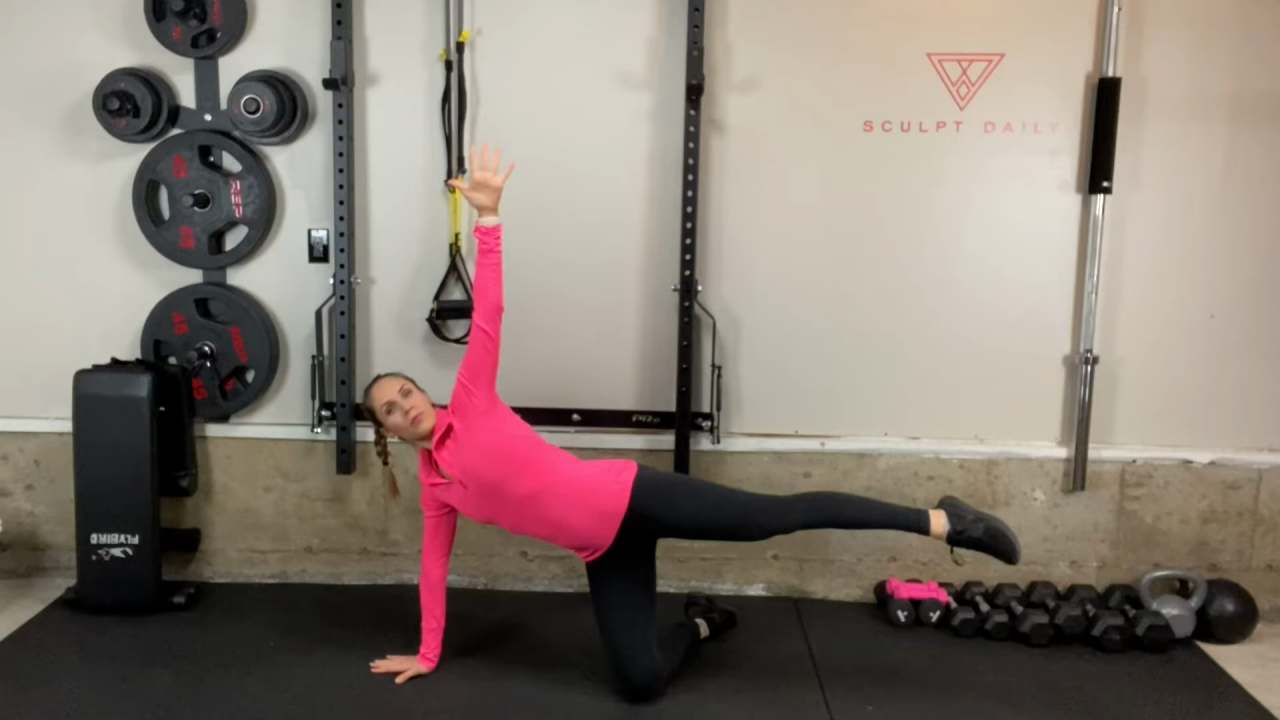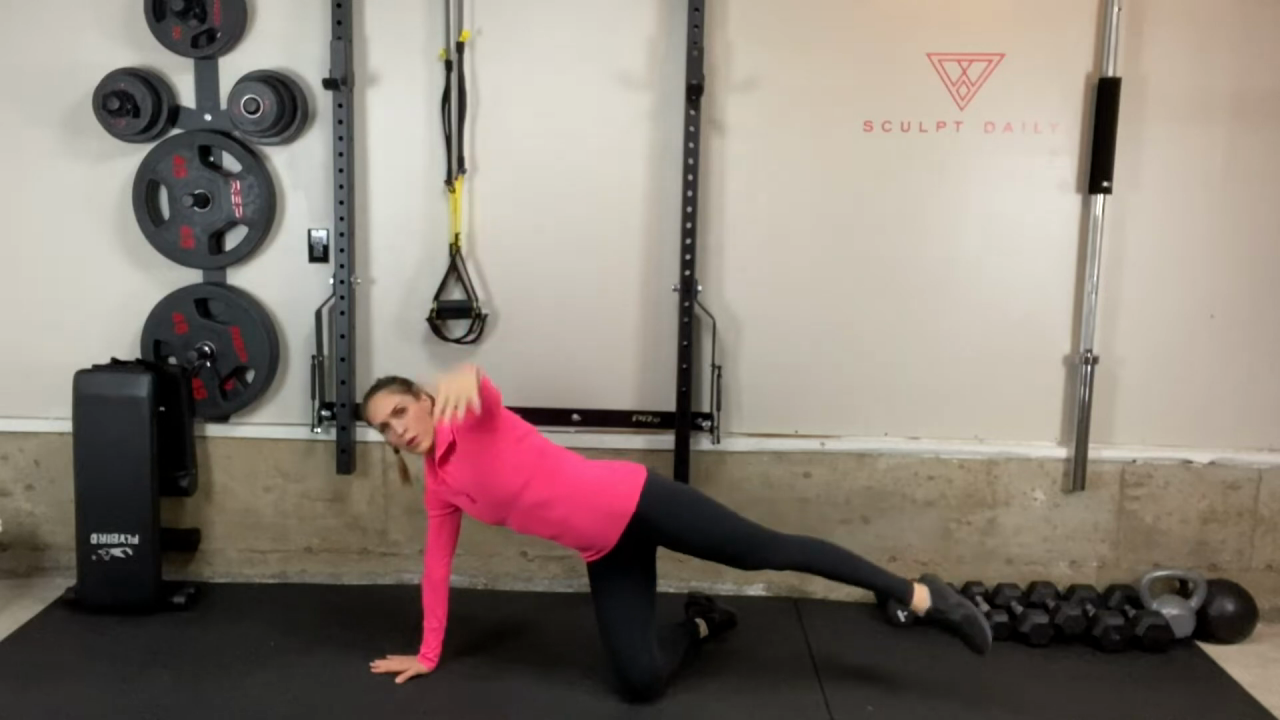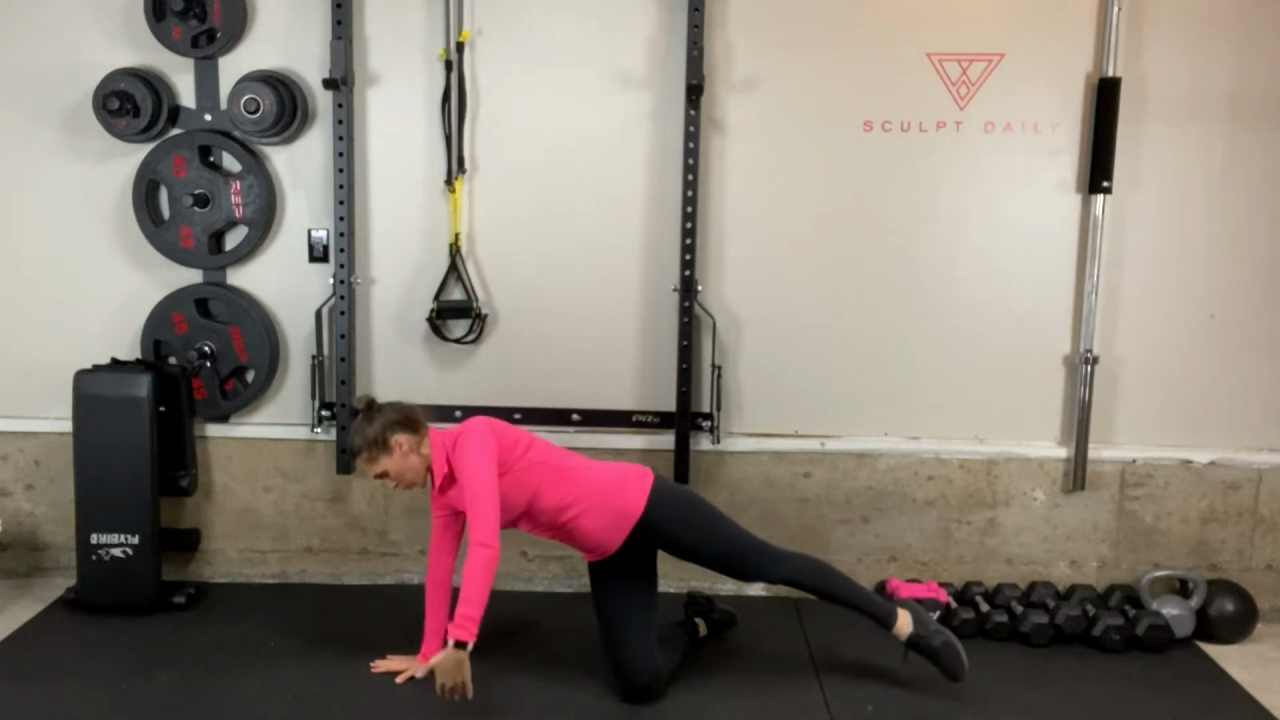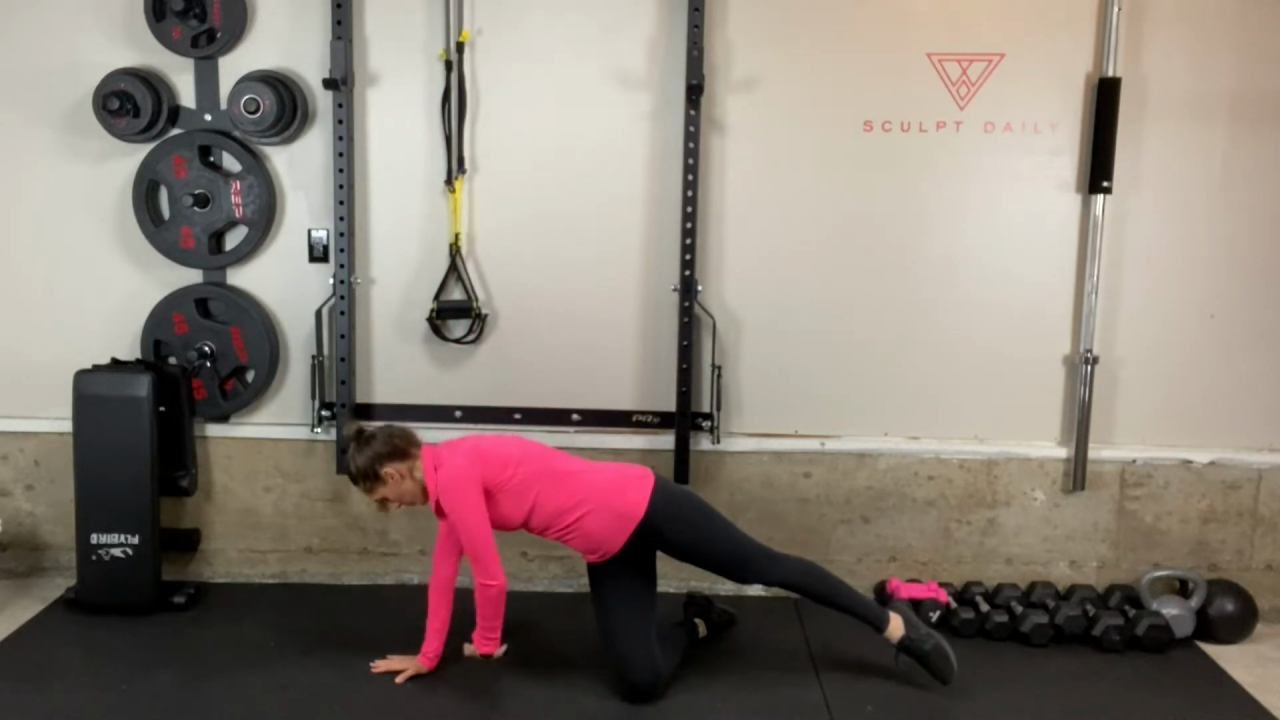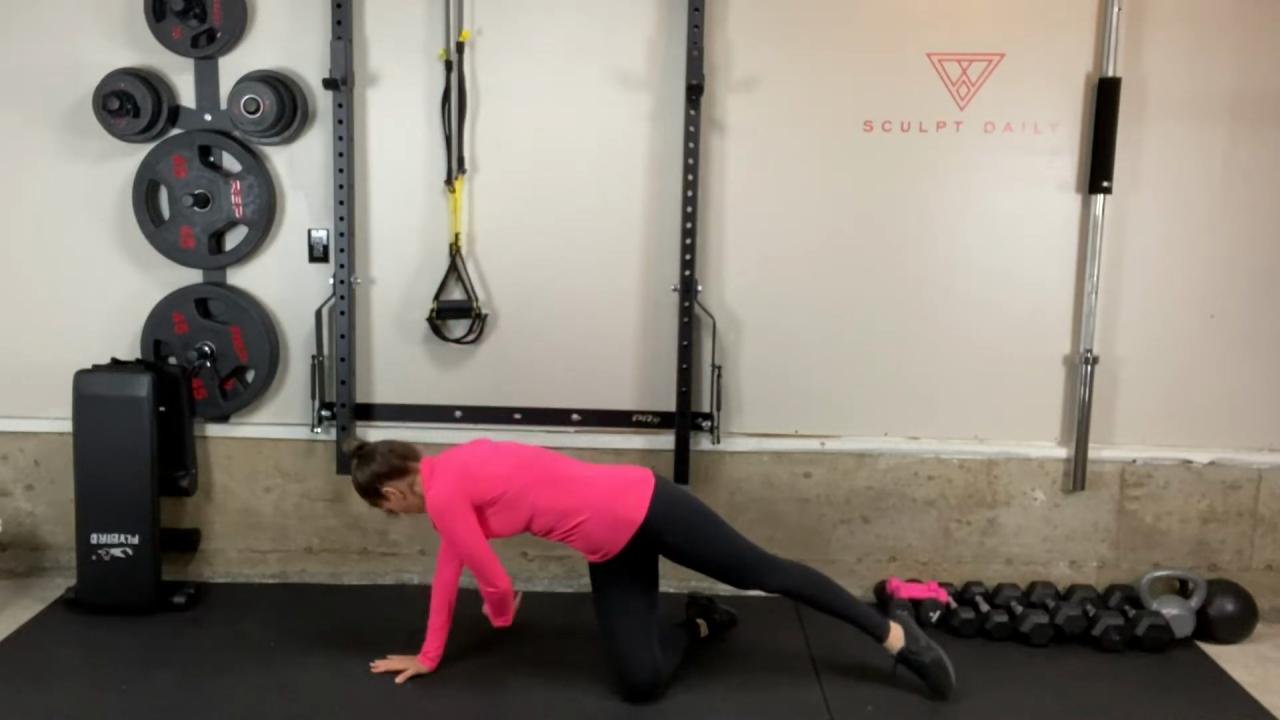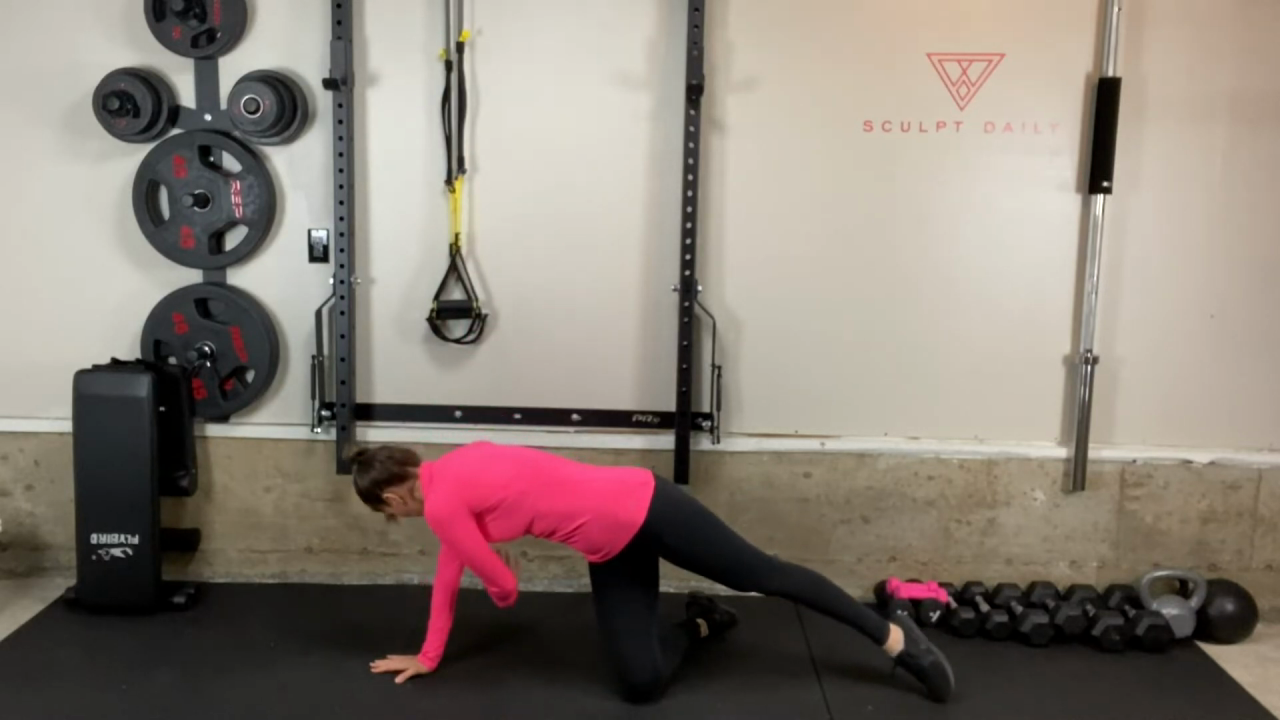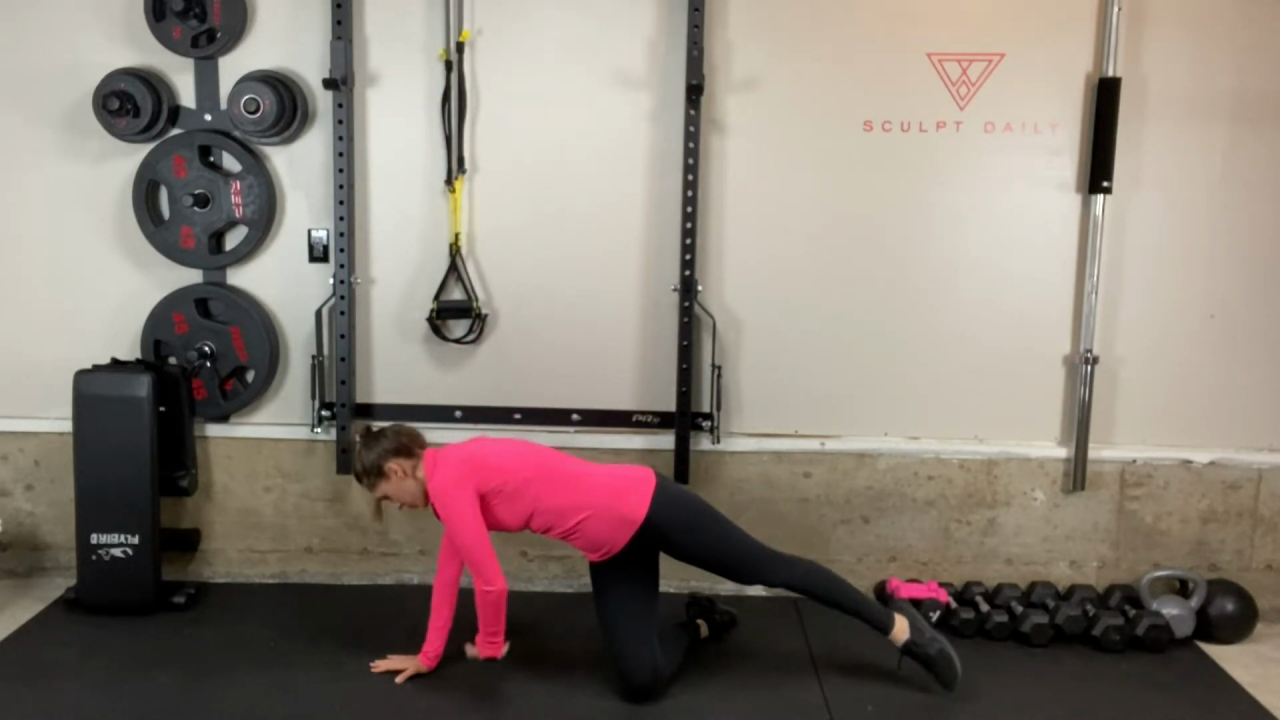
dt=0.5s
person 1, frame 1
left shoulder: (470, 406)
right shoulder: (433, 483)
left elbow: (487, 315)
right elbow: (434, 565)
left wrist: (486, 213)
right wrist: (426, 655)
left hip: (627, 498)
right hip: (604, 548)
left knee: (779, 515)
right knee: (641, 683)
left ankle: (941, 522)
right ankle: (699, 626)
person 1, frame 2
left shoulder: (475, 428)
right shoulder: (438, 489)
left elbow: (487, 396)
right elbow: (437, 568)
left wrist: (463, 378)
right wrist: (426, 652)
left hip: (630, 501)
right hip: (602, 550)
left knee: (769, 550)
right knee: (639, 682)
left ankle: (920, 596)
right ankle: (696, 623)
person 1, frame 3
left shoulder: (472, 440)
right shoulder: (443, 492)
left elbow: (485, 547)
right elbow: (440, 565)
left wrist: (459, 644)
right wrist: (427, 655)
left hip: (639, 504)
right hip: (607, 552)
left knee: (767, 564)
right knee: (640, 683)
left ankle: (905, 622)
right ankle: (698, 622)
person 1, frame 4
left shoulder: (453, 471)
right shoulder: (449, 483)
left elbow: (490, 578)
right elbow: (444, 569)
left wrist: (485, 644)
right wrist: (427, 656)
left hip: (639, 505)
right hip: (608, 549)
left knee: (764, 566)
right knee: (642, 683)
left ankle: (894, 625)
right ankle: (697, 624)
person 1, frame 5
left shoulder: (443, 496)
right shoulder: (454, 475)
left elbow: (496, 586)
right elbow: (448, 572)
left wrist: (502, 616)
right wrist: (427, 657)
left hip: (641, 507)
right hip: (610, 551)
left knee: (764, 573)
right knee: (641, 683)
left ankle: (894, 635)
right ankle: (698, 623)
person 1, frame 6
left shoulder: (442, 504)
right shoulder: (454, 474)
left elbow: (501, 583)
right elbow: (449, 574)
left wrist: (504, 592)
right wrist: (427, 656)
left hip: (642, 508)
right hip: (611, 549)
left knee: (765, 575)
right knee: (641, 683)
left ankle: (894, 637)
right ankle: (697, 623)
person 1, frame 7
left shoulder: (448, 476)
right shoulder: (454, 478)
left elbow: (491, 581)
right elbow: (448, 571)
left wrist: (492, 641)
right wrist: (428, 655)
left hip: (642, 504)
right hip: (611, 548)
left knee: (767, 568)
right knee: (641, 682)
left ankle: (901, 628)
right ankle: (698, 624)
